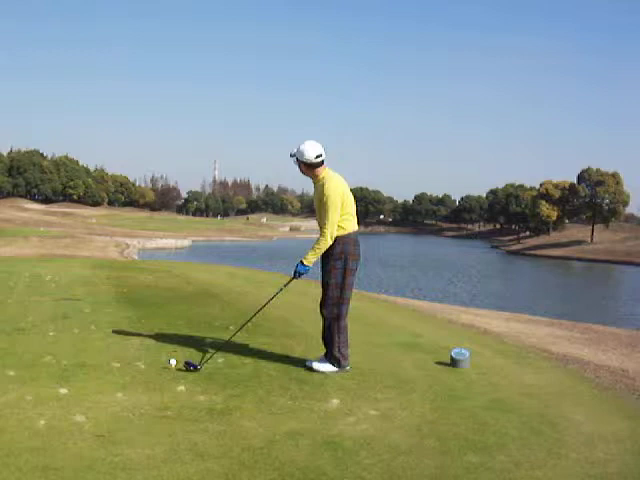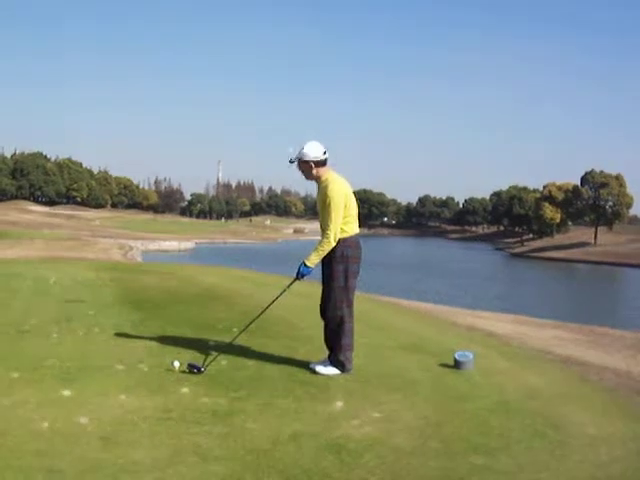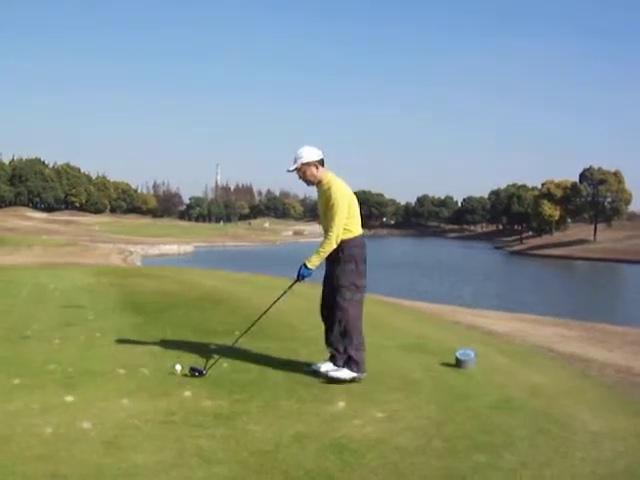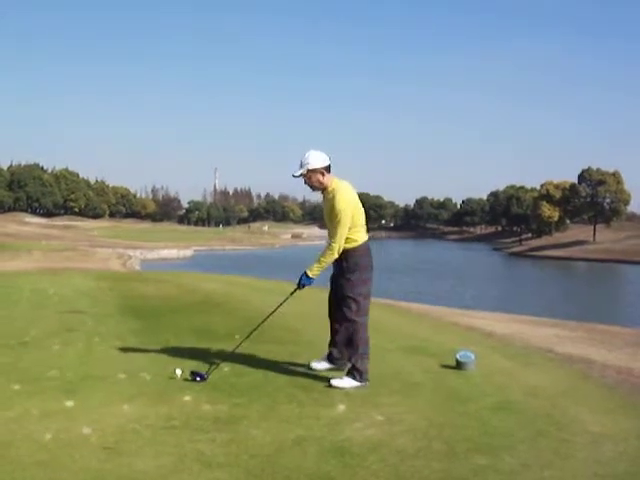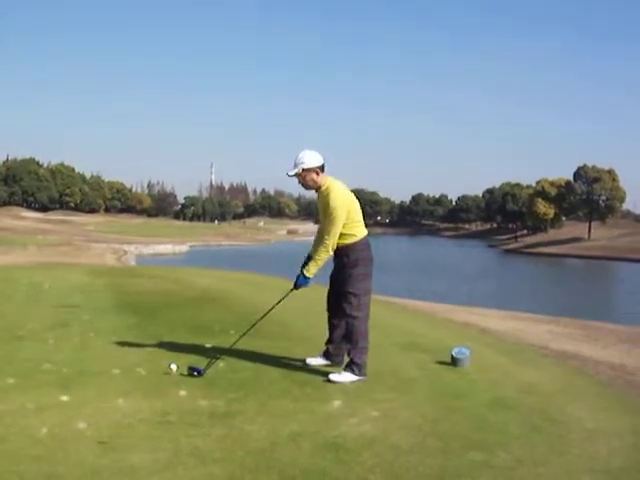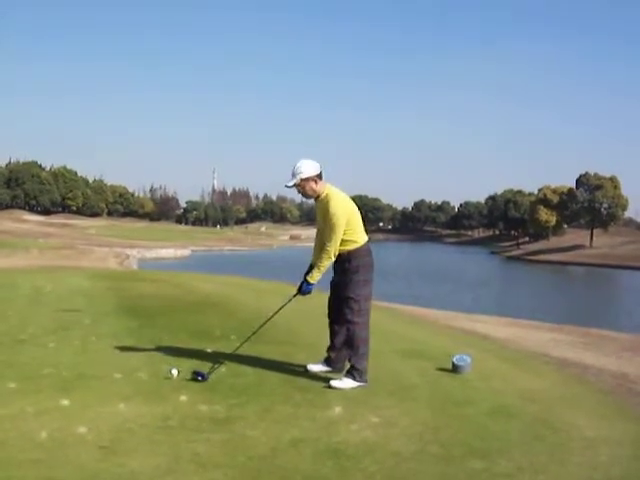
dt=0.7s
person 1, frame 1
left shoulder: (330, 186)
right shoulder: (323, 181)
left elbow: (328, 233)
left wrist: (306, 261)
right wrist: (310, 259)
left hip: (342, 247)
right hip: (335, 246)
left knee: (334, 304)
right knee: (329, 304)
left ankle: (339, 360)
right ankle: (331, 355)
person 1, frame 2
left shoulder: (333, 188)
right shoulder: (326, 183)
left elbow: (331, 235)
left wrist: (309, 262)
right wrist: (314, 260)
left hip: (344, 249)
right hip: (336, 248)
left knee: (339, 308)
right knee: (329, 308)
left ankle: (342, 362)
right ankle: (334, 357)
person 1, frame 3
left shoulder: (336, 189)
right shoulder: (323, 188)
left elbow: (334, 236)
left wrist: (310, 263)
right wrist: (317, 260)
left hip: (349, 252)
right hip: (337, 252)
left knee: (347, 308)
right knee: (329, 309)
left ankle: (355, 365)
right ankle: (338, 358)
person 1, frame 4
left shoulder: (341, 198)
right shoulder: (333, 190)
left elbow: (335, 245)
left wrist: (311, 272)
left hip: (355, 257)
right hip: (345, 256)
left knee: (353, 315)
right knee: (337, 311)
left ankle: (358, 374)
right ankle: (337, 357)
person 1, frame 5
left shoulder: (336, 196)
right shoulder: (323, 191)
left elbow: (328, 243)
right elbow: (323, 230)
left wrist: (308, 272)
right wrist: (309, 257)
left hip: (356, 254)
right hip: (343, 253)
left knee: (353, 310)
right knee: (335, 306)
left ankle: (357, 367)
right ankle: (333, 354)
person 1, frame 6
left shoulder: (336, 204)
right shoulder: (321, 200)
left elbow: (330, 250)
right elbow: (321, 236)
left wrist: (312, 279)
right wrist: (311, 267)
left hip: (357, 259)
right hip: (343, 259)
left knee: (354, 316)
right knee: (336, 312)
left ankle: (358, 373)
right ankle: (335, 360)
